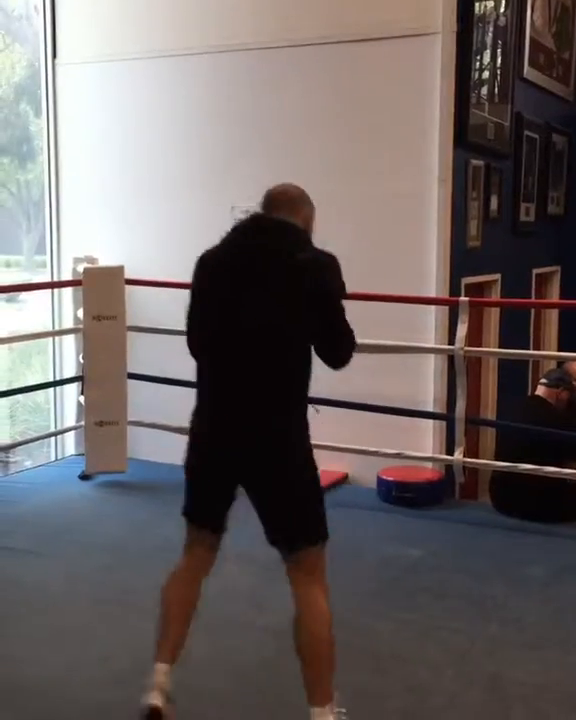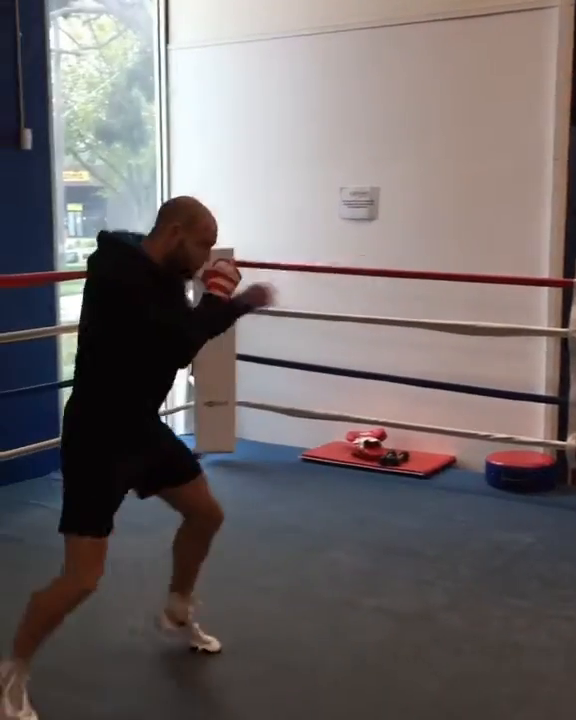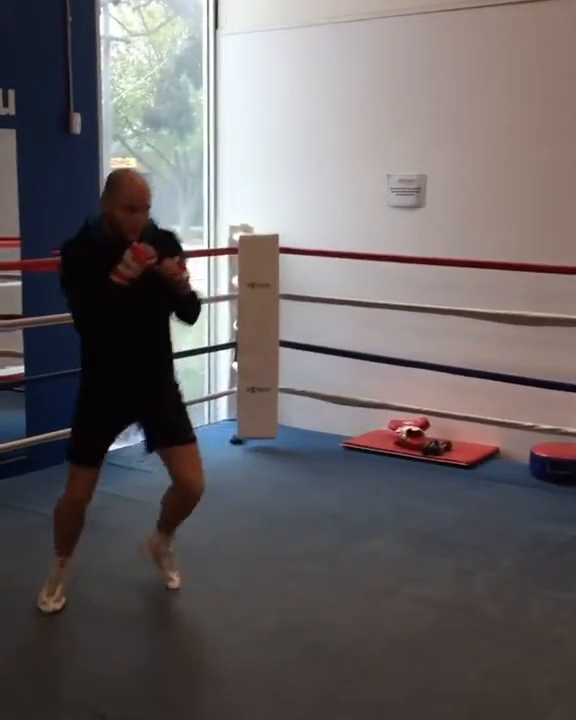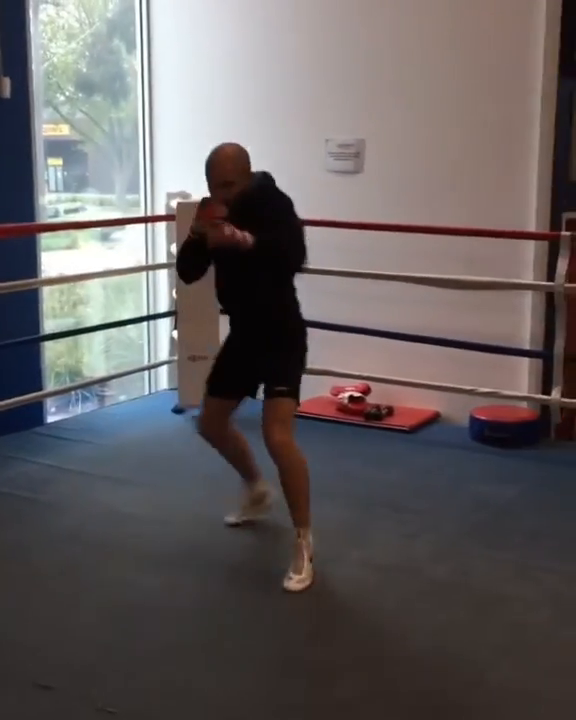
dt=1s
person 1, frame 1
left shoulder: (212, 261)
right shoulder: (315, 266)
right elbow: (338, 353)
left hip: (212, 429)
right hip: (278, 436)
left knee: (195, 558)
right knee: (309, 579)
person 1, frame 2
left shoulder: (158, 274)
right shoulder: (119, 275)
left elbow: (185, 336)
right elbow: (175, 346)
left wrist: (240, 301)
right wrist: (215, 301)
left hip: (142, 425)
right hip: (94, 431)
left knee: (207, 514)
right knee: (81, 580)
left ankle: (178, 612)
person 1, frame 3
left shoulder: (163, 243)
right shoulder: (79, 252)
left elbow: (189, 315)
right elbow: (85, 320)
left wrist: (182, 288)
right wrist: (115, 281)
left hip: (158, 383)
right hip: (103, 387)
left knee: (190, 485)
right knee: (77, 495)
left ankle: (161, 542)
right ankle: (59, 571)
person 1, frame 4
left shoulder: (273, 205)
right shoulder: (214, 212)
left elbow: (295, 255)
right elbow: (187, 273)
left wrist: (245, 241)
right wrist: (198, 237)
left hip: (281, 335)
right hip: (242, 332)
left knee: (279, 438)
right knee: (212, 423)
left ankle: (303, 544)
right ankle: (256, 490)
